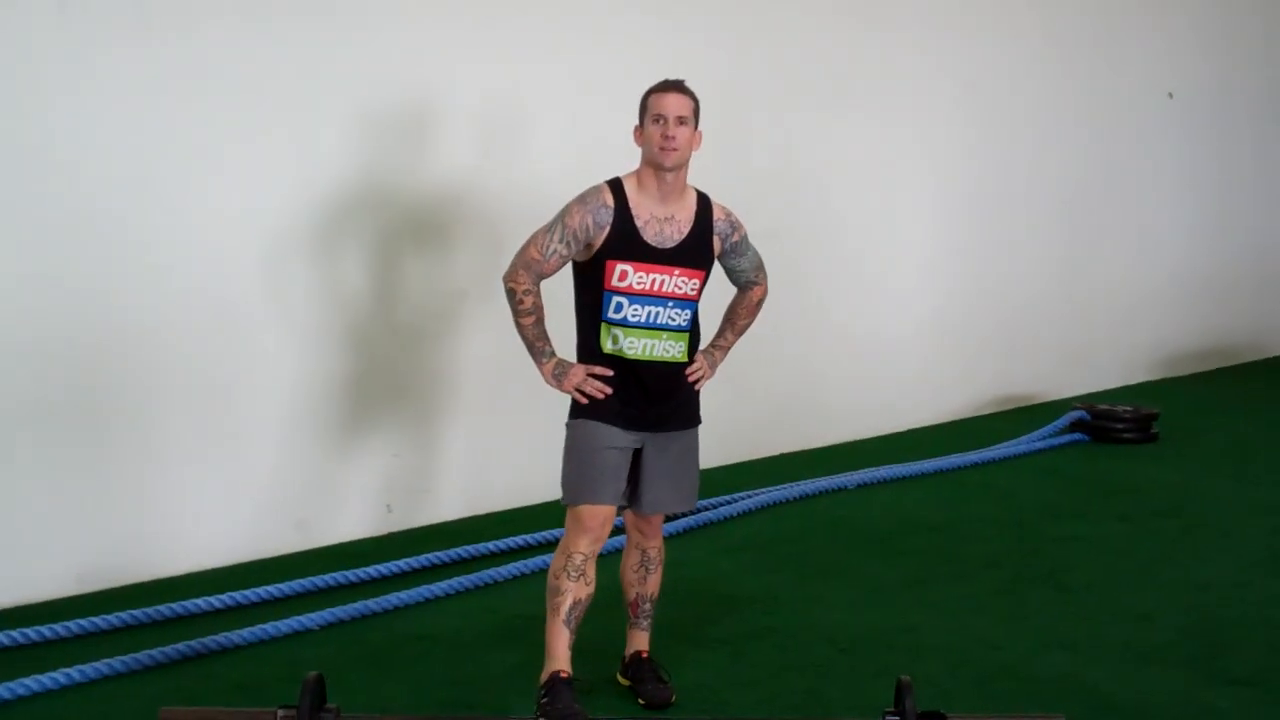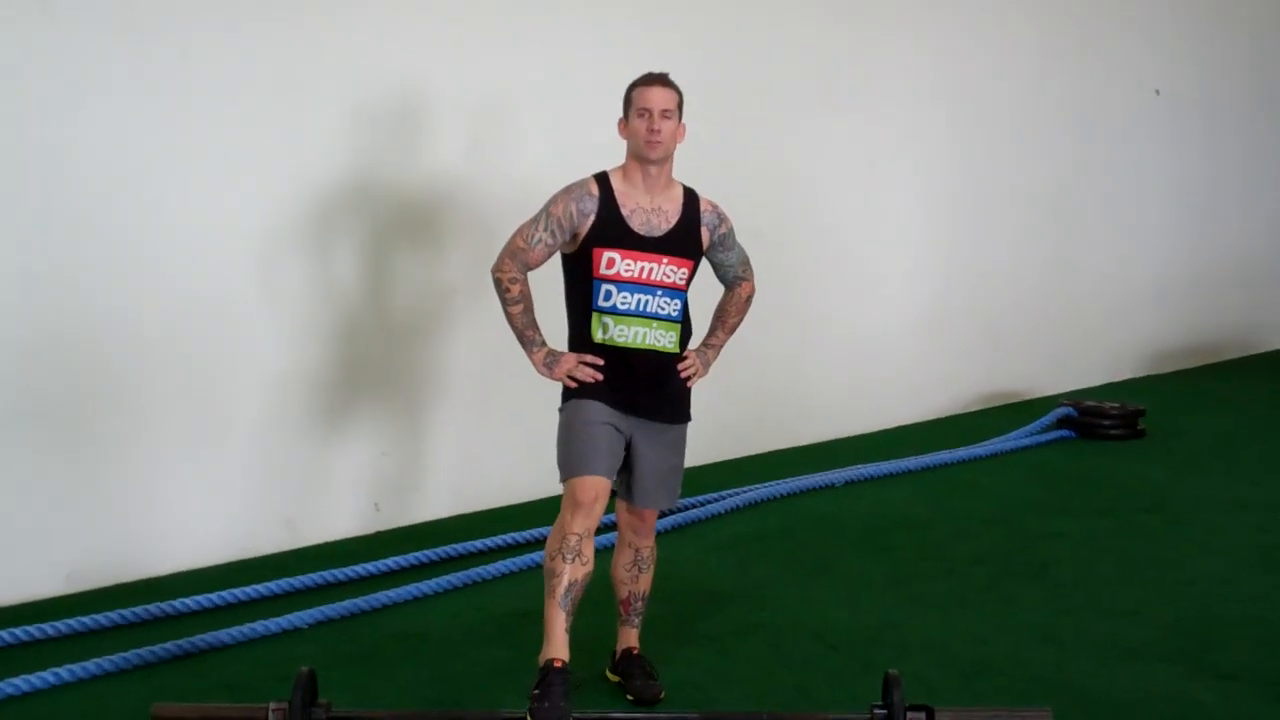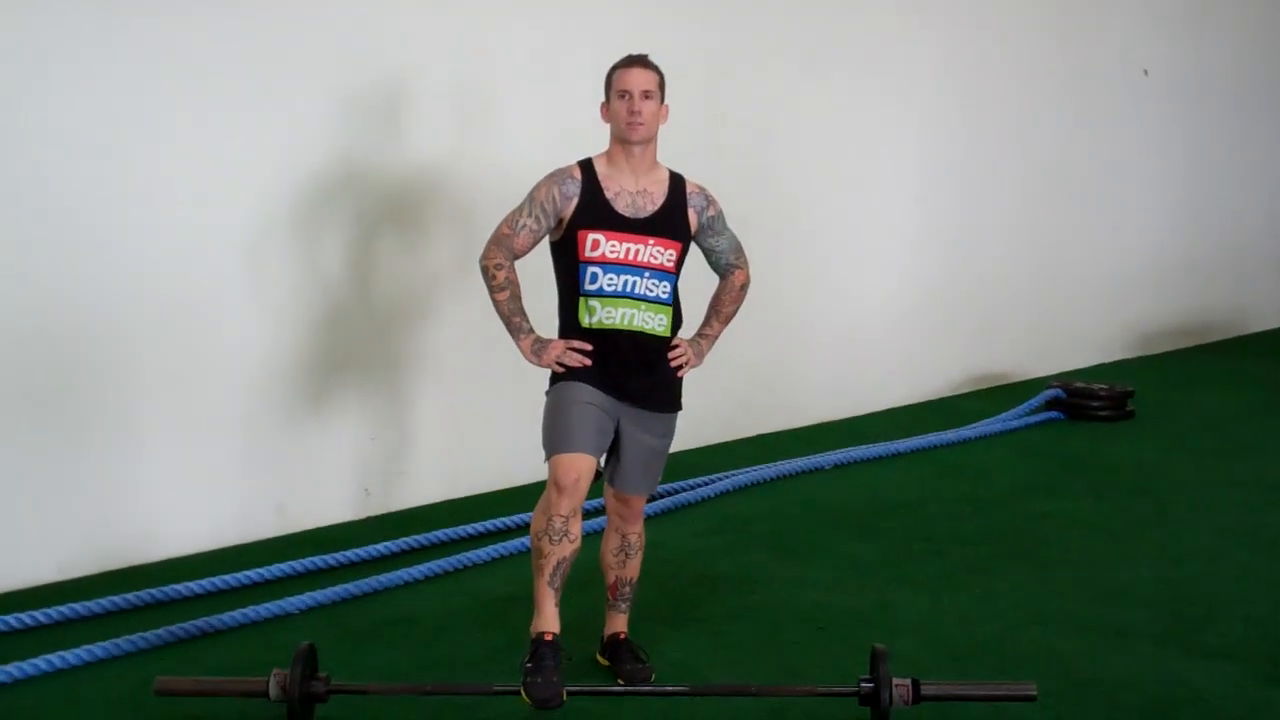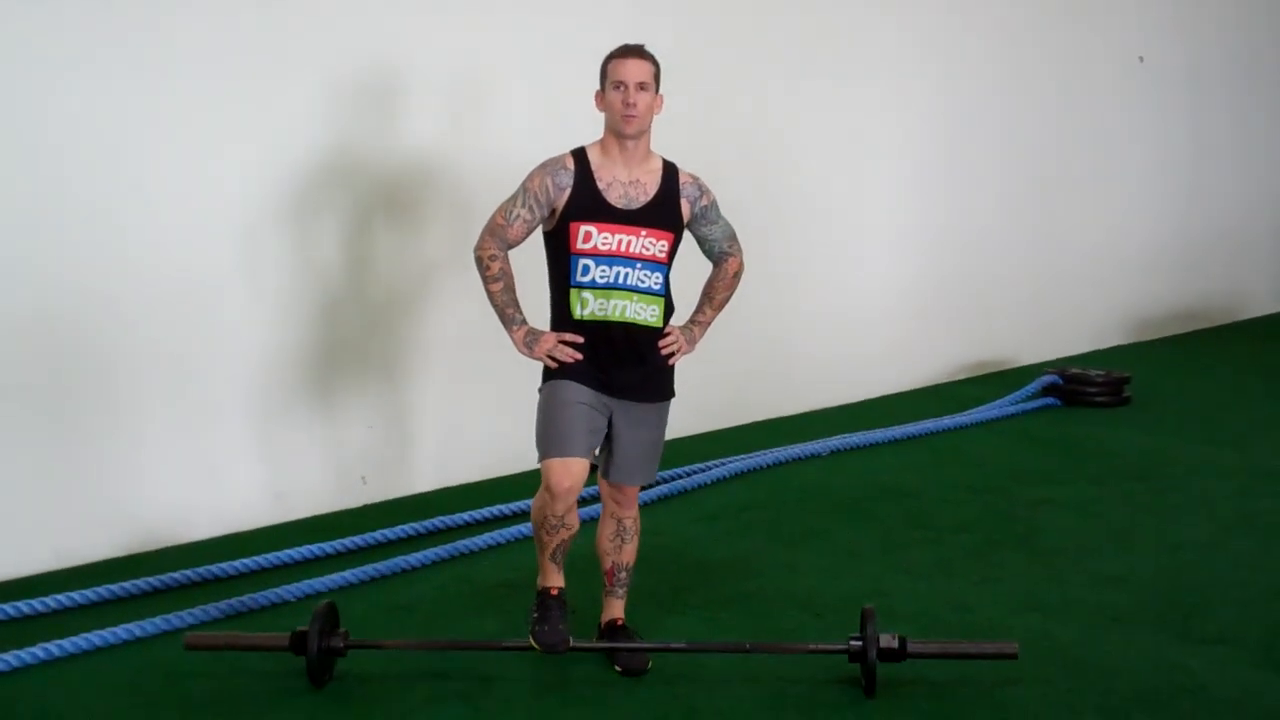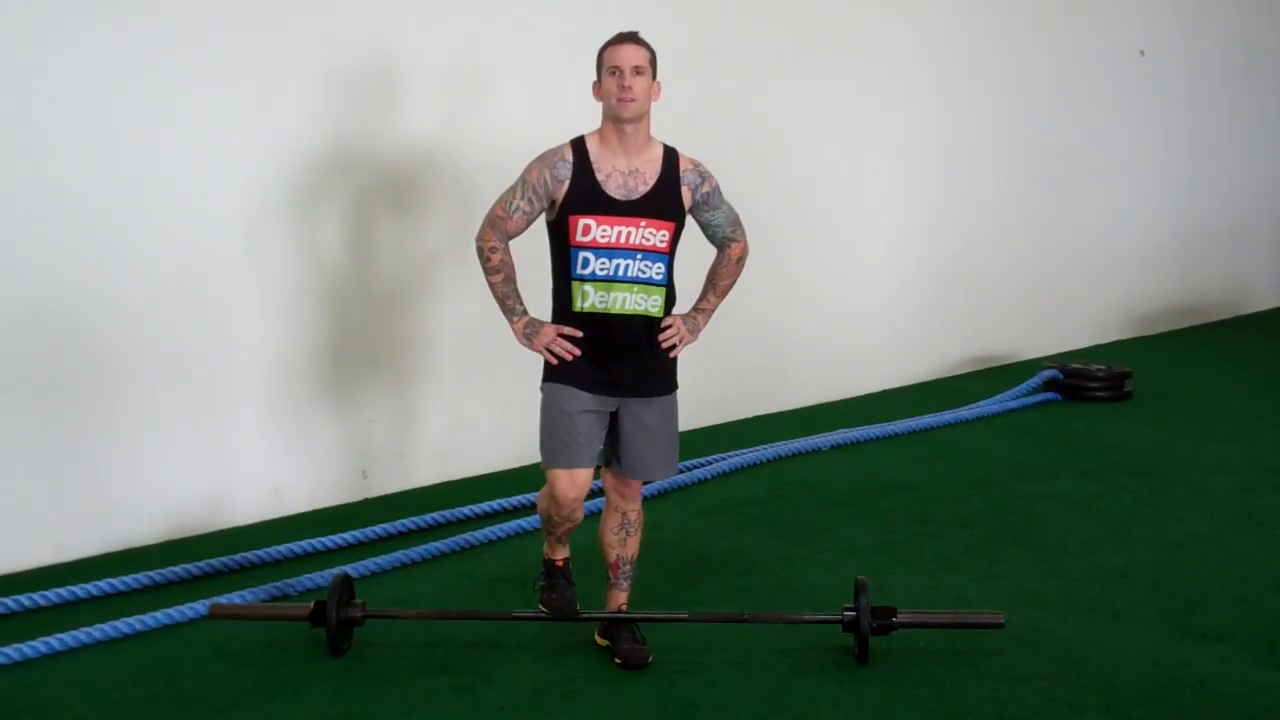
dt=0.5s
person 1, frame 1
left shoulder: (719, 223)
right shoulder: (597, 209)
left elbow: (755, 285)
right elbow: (519, 276)
left wrist: (715, 354)
right wrist: (550, 365)
left hip: (673, 406)
right hip: (604, 401)
left knee: (648, 527)
right knee: (587, 530)
left ankle: (638, 655)
person 1, frame 2
left shoulder: (705, 216)
right shoulder: (584, 200)
left elbow: (742, 283)
right elbow: (508, 266)
left wrist: (709, 352)
right wrist: (541, 354)
left hip: (664, 399)
right hip: (596, 390)
left knee: (641, 522)
right knee: (583, 505)
left ankle: (628, 650)
right ankle: (553, 663)
person 1, frame 3
left shoulder: (692, 199)
right shoulder: (568, 186)
left elbow: (736, 271)
right elbow: (496, 255)
left wrist: (703, 341)
right wrist: (528, 340)
left hip: (654, 383)
right hip: (584, 373)
left knee: (628, 508)
right knee: (568, 483)
left ankle: (616, 634)
right ankle: (545, 635)
person 1, frame 4
left shoulder: (686, 190)
right shoulder: (560, 176)
left elbow: (730, 258)
right elbow: (490, 246)
left wrist: (696, 328)
right wrist: (520, 332)
left hip: (646, 373)
right hip: (576, 367)
left knee: (623, 496)
right knee: (562, 484)
left ankle: (614, 620)
right ankle: (551, 588)
person 1, frame 5
left shoulder: (688, 175)
right shoulder: (559, 166)
left elbow: (734, 243)
right elbow: (491, 237)
left wrist: (698, 317)
right wrist: (521, 323)
left hip: (649, 368)
right hip: (577, 365)
left knee: (627, 490)
right knee: (568, 490)
left ankle: (617, 615)
right ankle: (556, 560)
